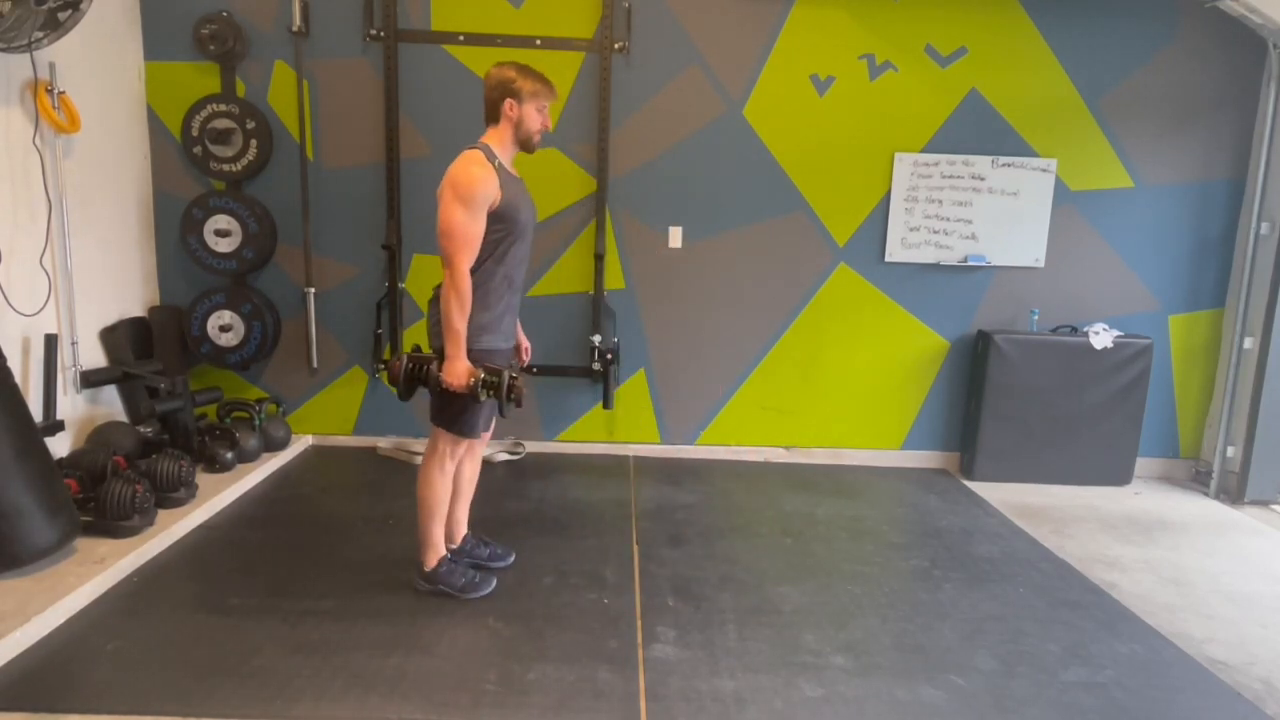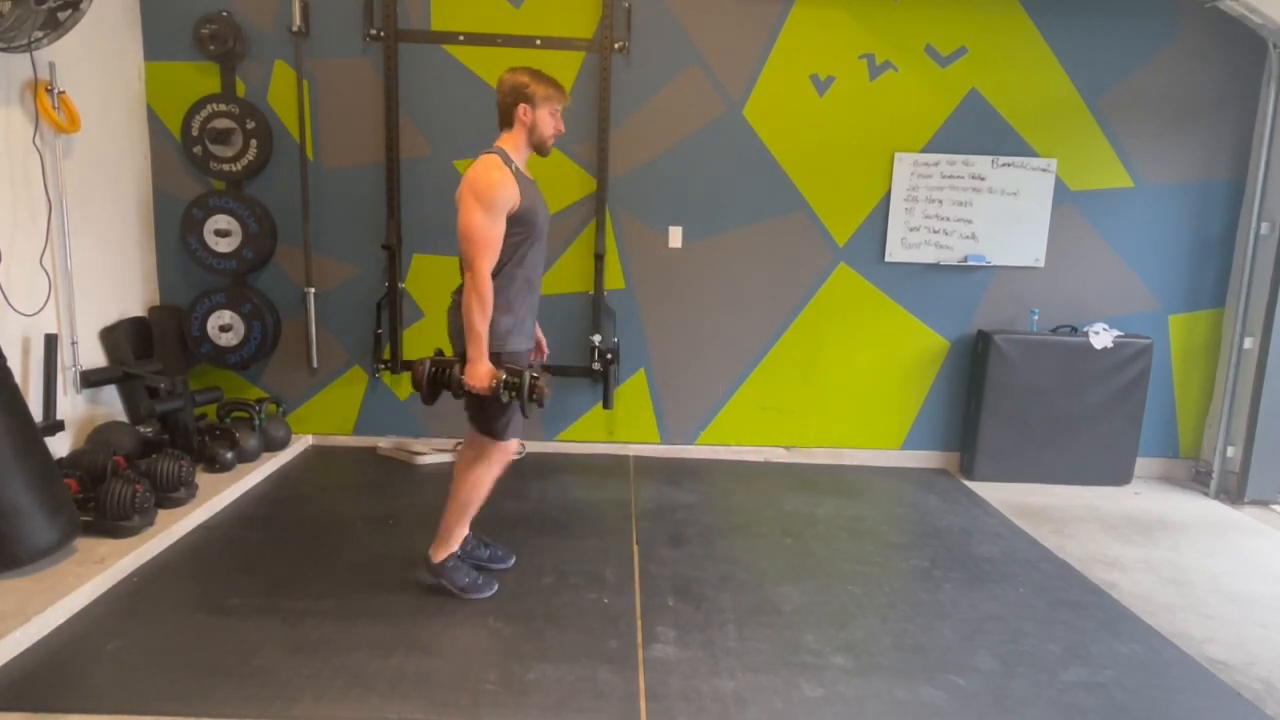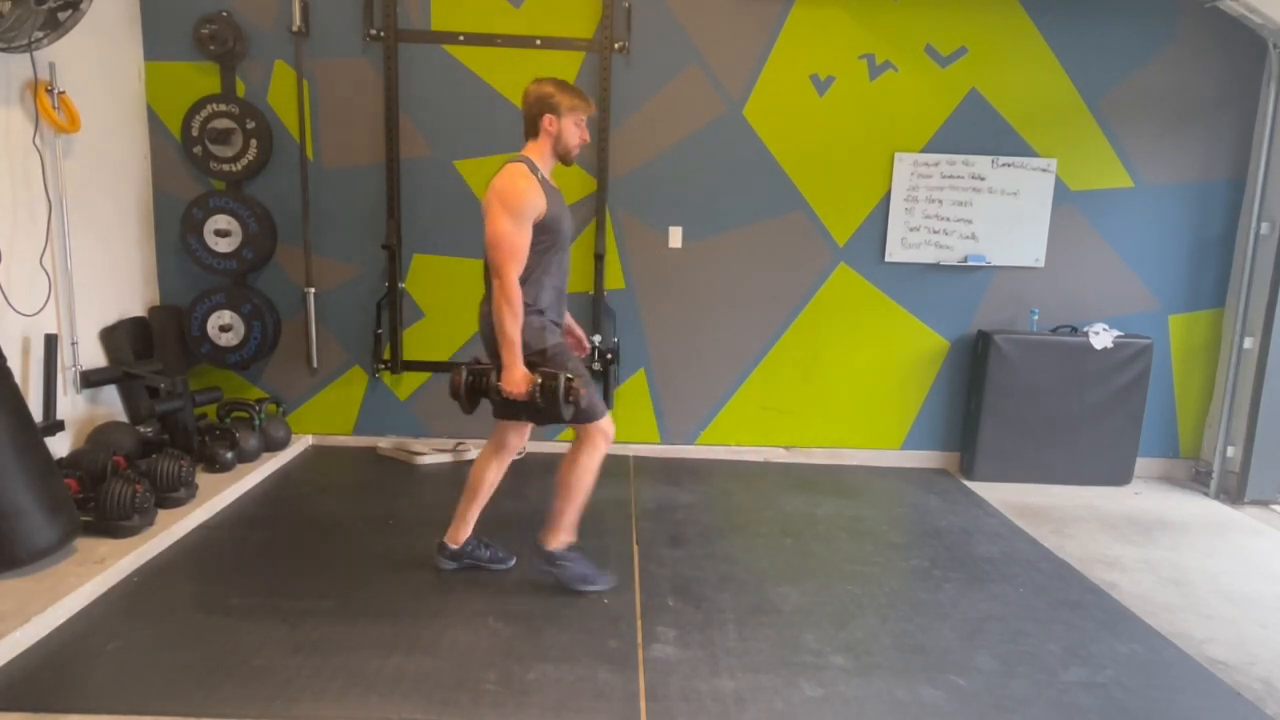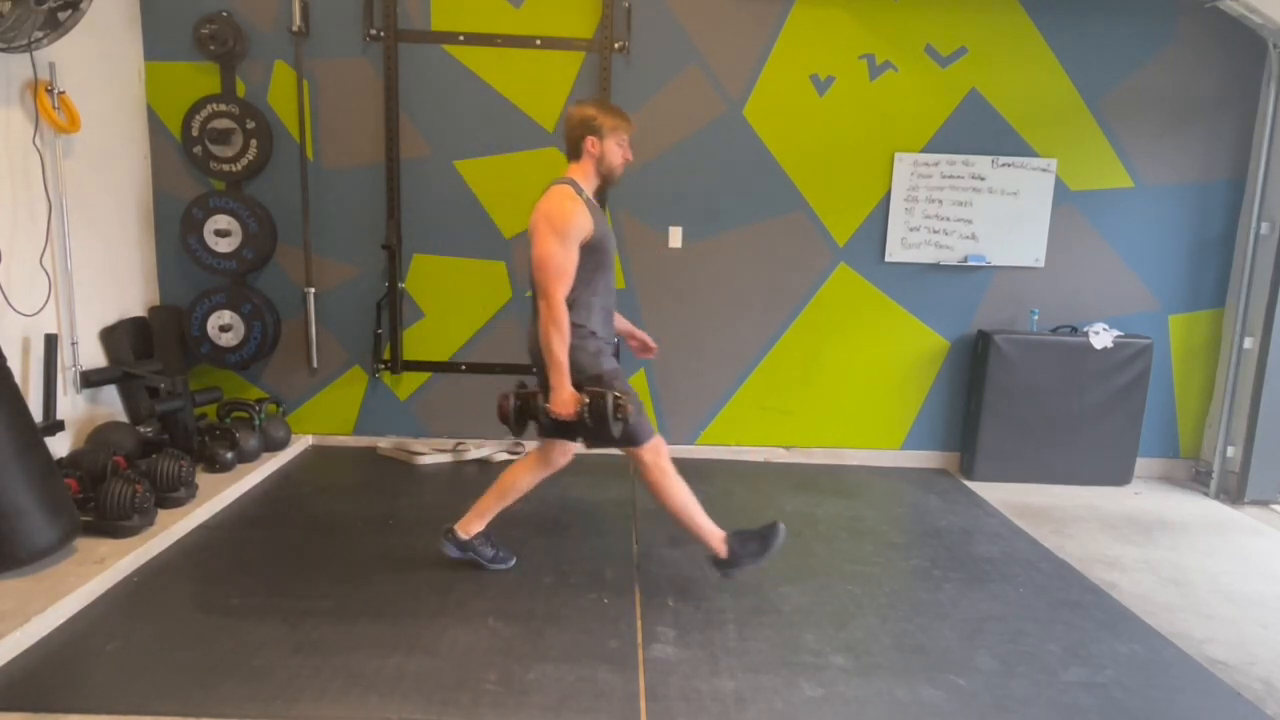
dt=0.2s
person 1, frame 1
left shoulder: (503, 172)
right shoulder: (474, 172)
right elbow: (458, 270)
left wrist: (514, 329)
right wrist: (456, 353)
left hip: (492, 334)
right hip: (470, 338)
left knee: (476, 439)
right knee: (449, 446)
left ankle: (458, 540)
right ankle: (433, 563)
person 1, frame 2
left shoulder: (516, 174)
right shoulder: (492, 176)
right elbow: (478, 274)
left wrist: (531, 327)
right wrist: (477, 356)
left hip: (509, 334)
right hip: (491, 338)
left knee: (485, 442)
right knee: (499, 448)
left ankle: (459, 540)
right ankle: (441, 556)
person 1, frame 3
left shoulder: (539, 182)
right shoulder: (518, 184)
right elbow: (506, 281)
left wrist: (566, 321)
right wrist: (513, 362)
left hip: (536, 330)
right hip: (525, 336)
left knee: (508, 441)
right knee: (599, 429)
left ankle: (457, 542)
right ankle: (557, 544)
person 1, frame 4
left shoulder: (581, 202)
right shoulder: (563, 206)
right elbow: (552, 302)
left wrist: (624, 327)
right wrist: (560, 383)
left hip: (583, 350)
right hip: (578, 357)
left knee: (553, 455)
right knee: (651, 452)
left ankle: (466, 534)
right ankle: (724, 549)
